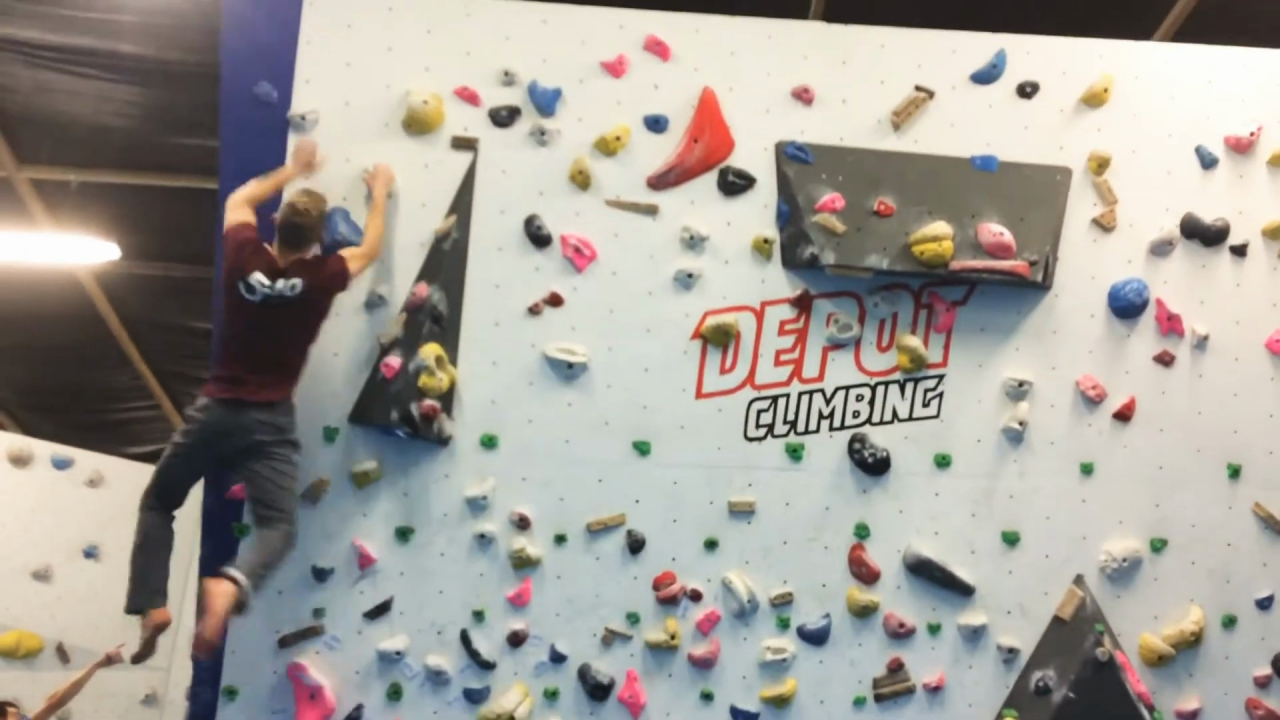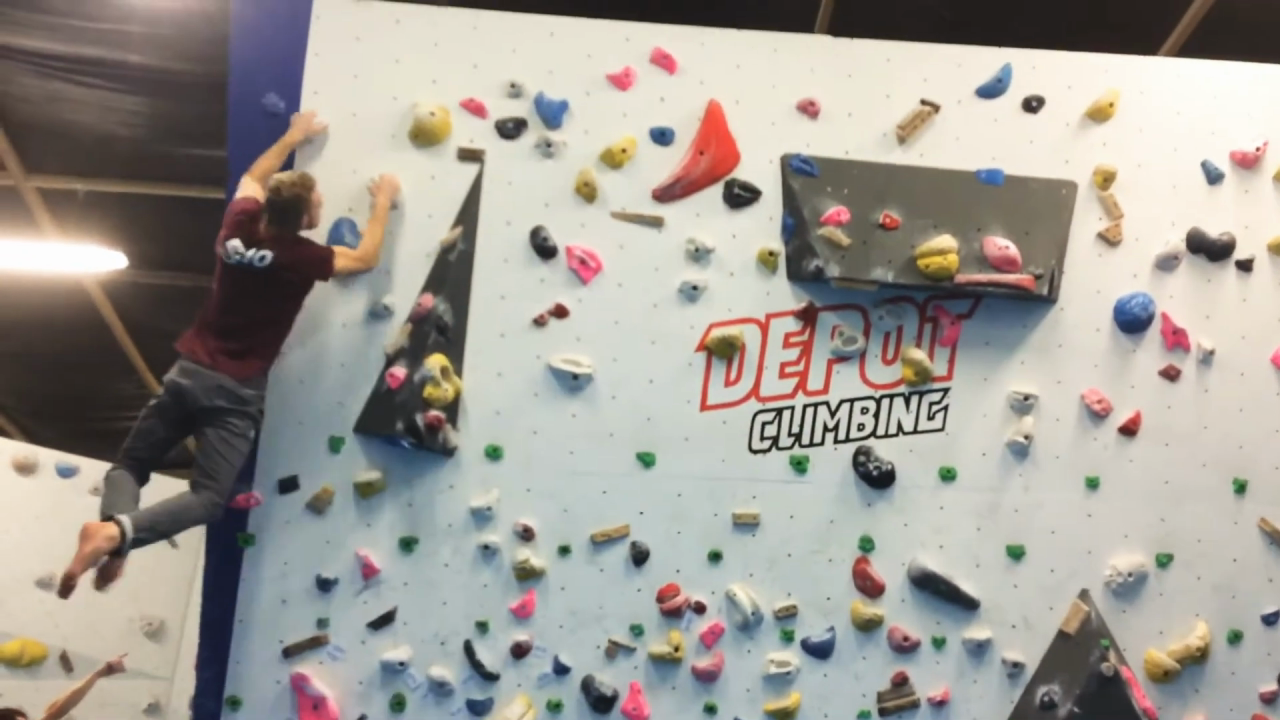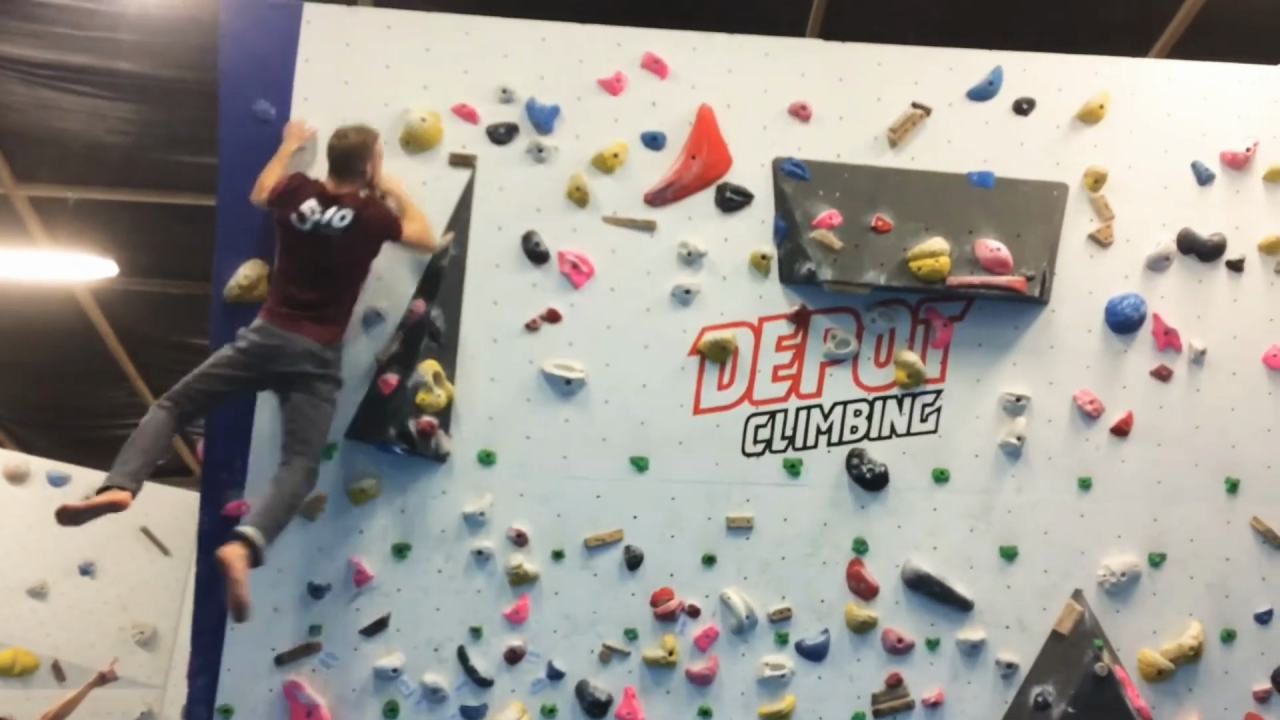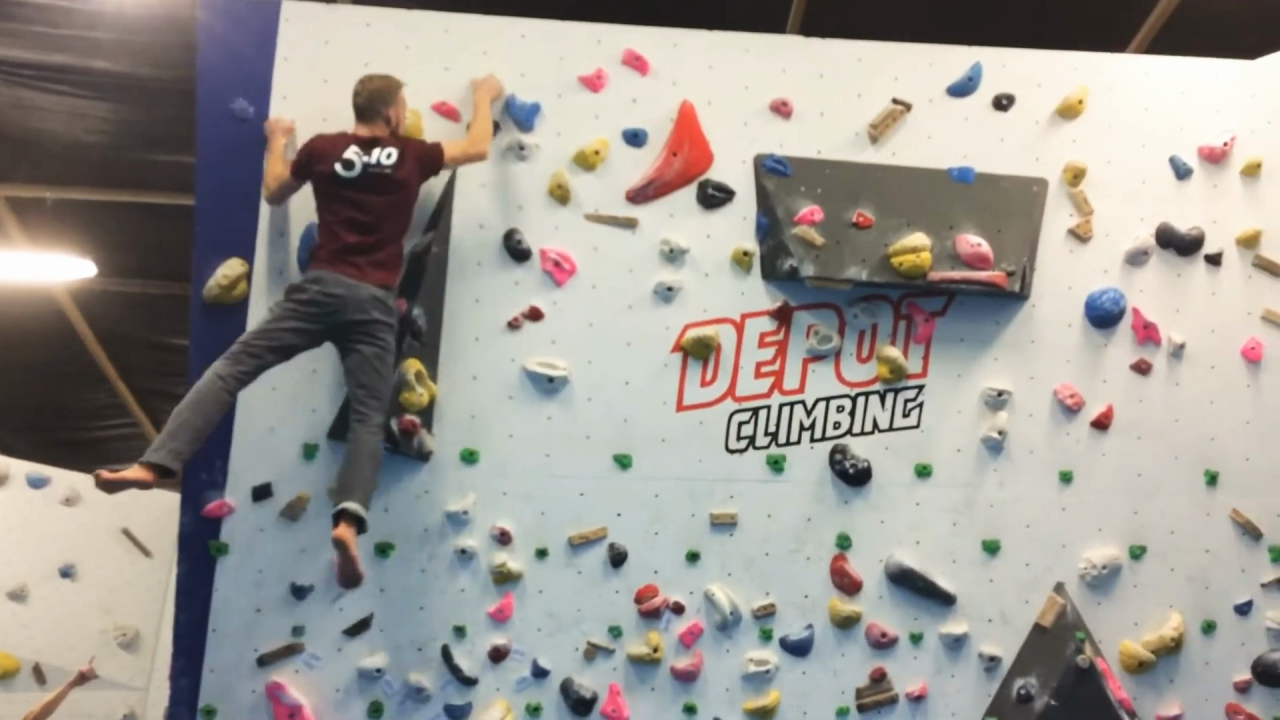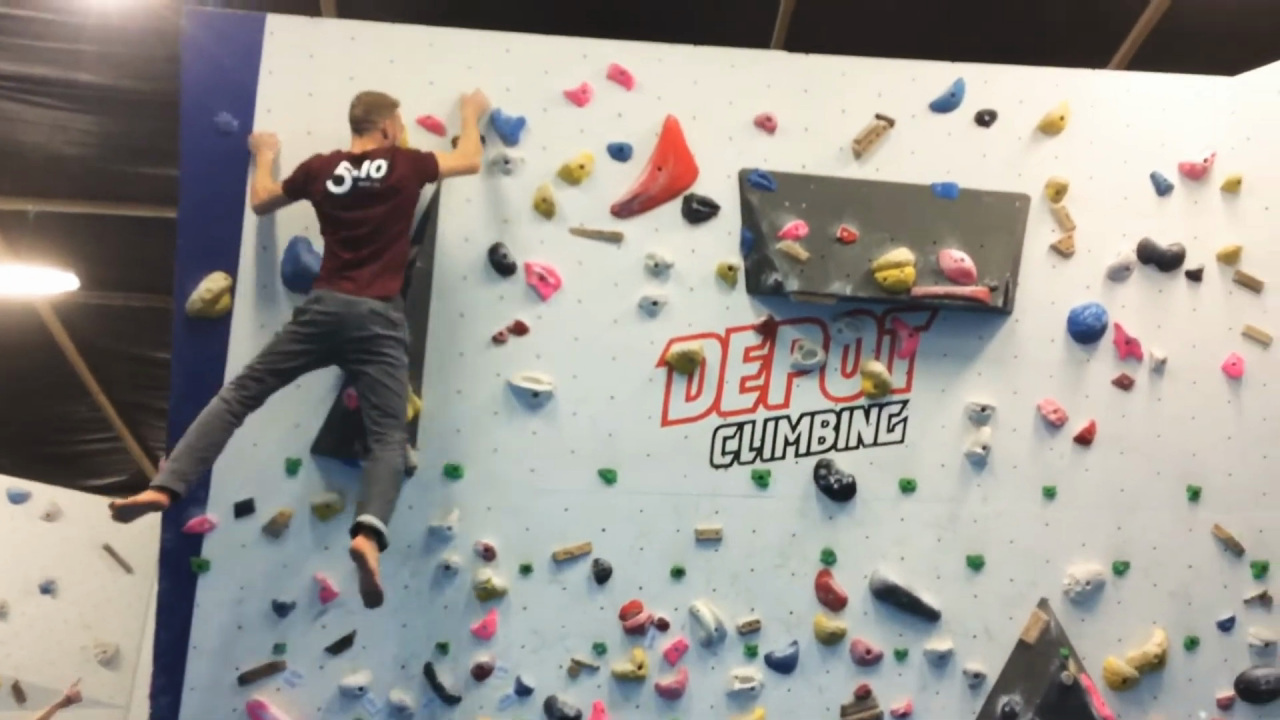
dt=0.3s
person 1, frame 1
left shoulder: (242, 253)
right shoulder: (321, 277)
left elbow: (239, 199)
right elbow: (370, 248)
left wrist: (292, 169)
right wrist: (379, 193)
left hip: (213, 412)
right hip: (269, 422)
left knee: (156, 506)
right knee: (277, 527)
left ankle: (151, 605)
right ankle: (229, 586)
person 1, frame 2
left shoulder: (239, 223)
right shoulder: (302, 257)
left elbow: (252, 177)
right elbow: (365, 257)
left wrist: (295, 137)
right wrist: (383, 204)
left hip: (187, 375)
right hip: (235, 390)
left knee: (130, 463)
right knee: (209, 496)
left ankle: (109, 522)
right ankle: (113, 532)
person 1, frame 3
left shoulder: (297, 192)
right shoulder: (372, 216)
left elbow: (261, 194)
right elbow: (429, 240)
left wrist: (290, 146)
right wrist: (400, 196)
left hip: (266, 339)
right hip: (315, 356)
left knee: (172, 406)
right knee: (299, 466)
left ankle: (118, 488)
right ankle: (242, 546)
person 1, frame 4
left shoulder: (323, 148)
right shoulder: (411, 155)
left elbow: (273, 192)
right elbow: (478, 147)
left wrist: (276, 142)
right wrist: (483, 98)
left hip: (320, 287)
right hip: (374, 301)
left knee: (230, 369)
right knee: (368, 420)
left ankle: (154, 465)
right ankle: (348, 521)
person 1, frame 5
left shoulder: (319, 168)
right shoulder: (405, 164)
left elbow: (260, 202)
right elbow: (470, 160)
left wrist: (264, 156)
right wrist: (471, 113)
left hip: (324, 307)
right hip: (378, 316)
left knee: (238, 393)
right knee: (388, 438)
left ankle: (164, 486)
right ankle: (368, 535)
